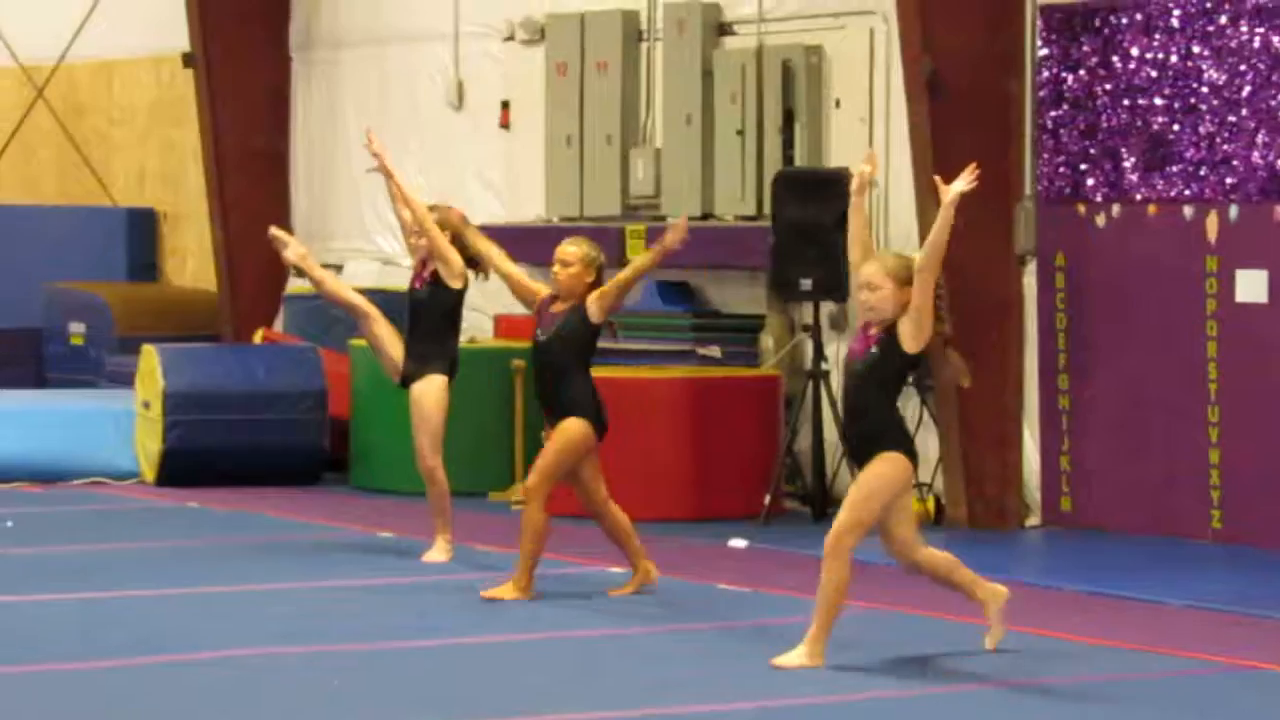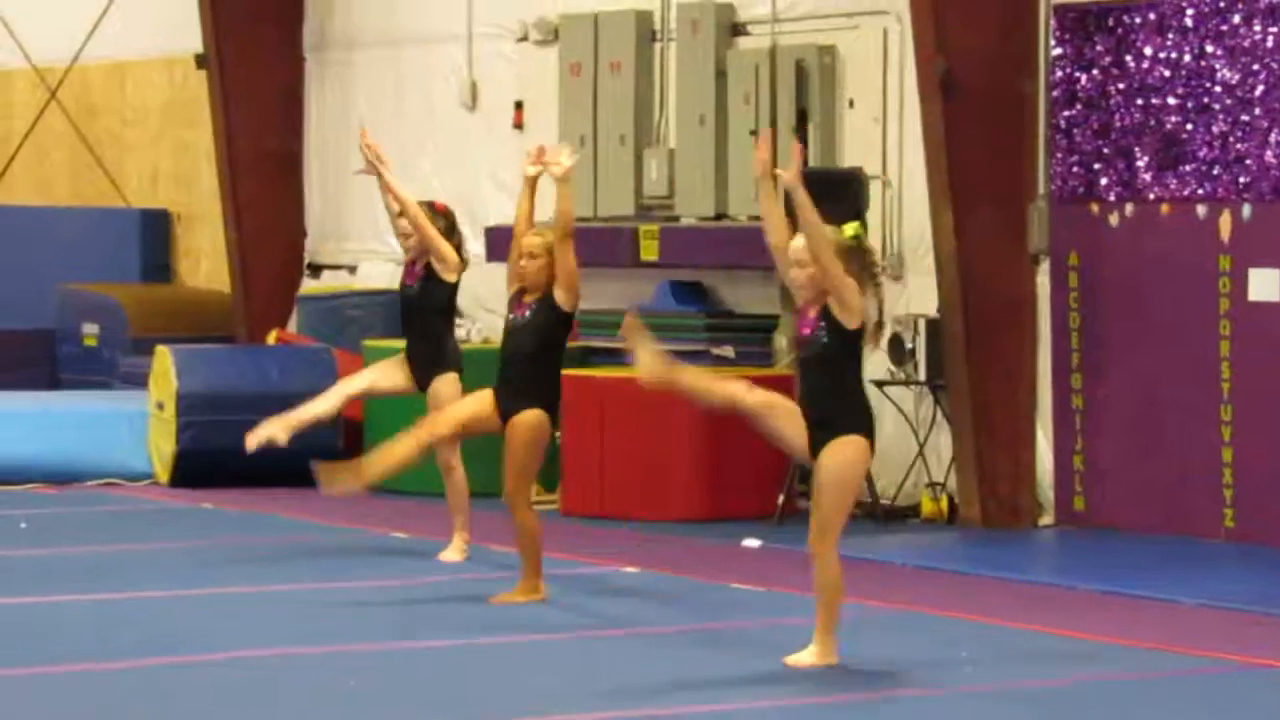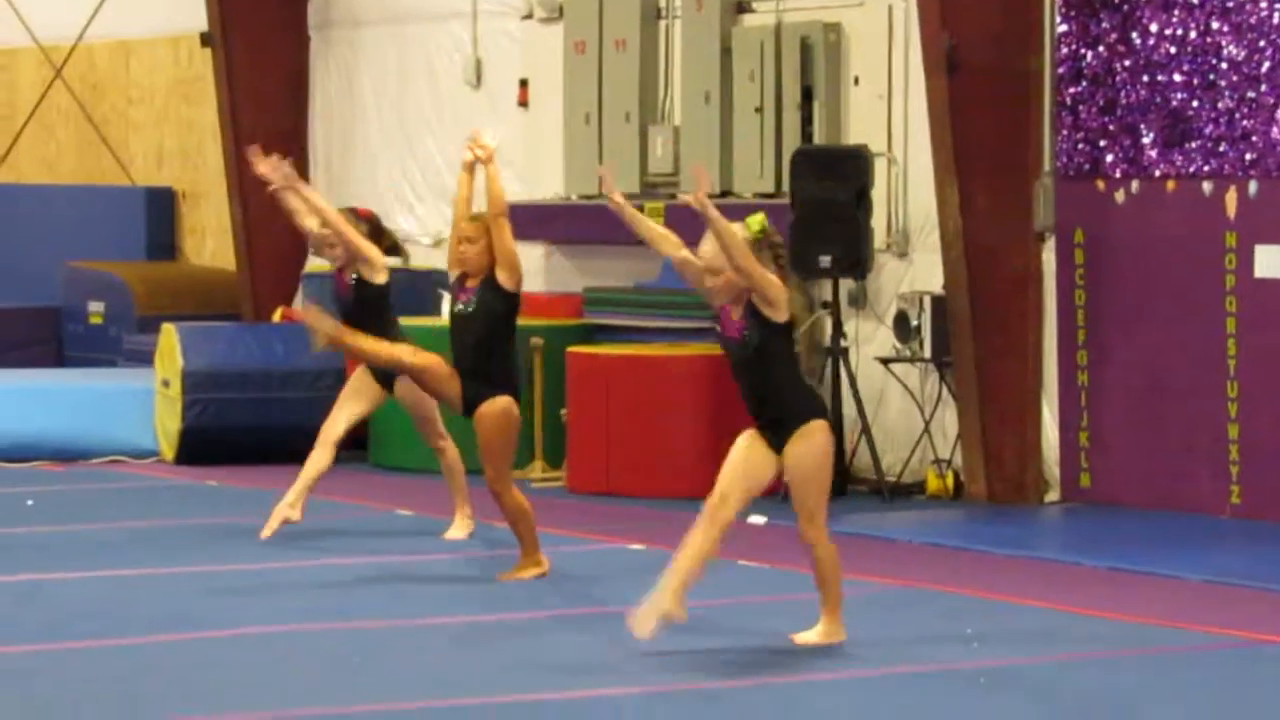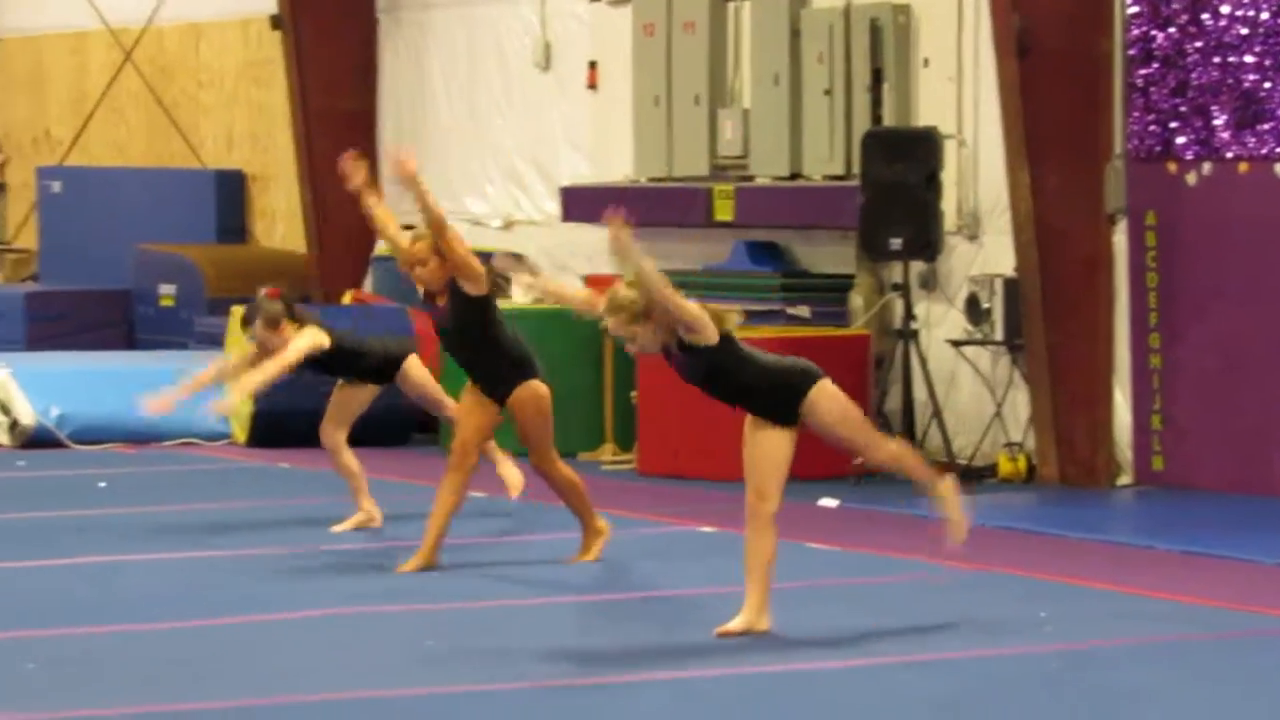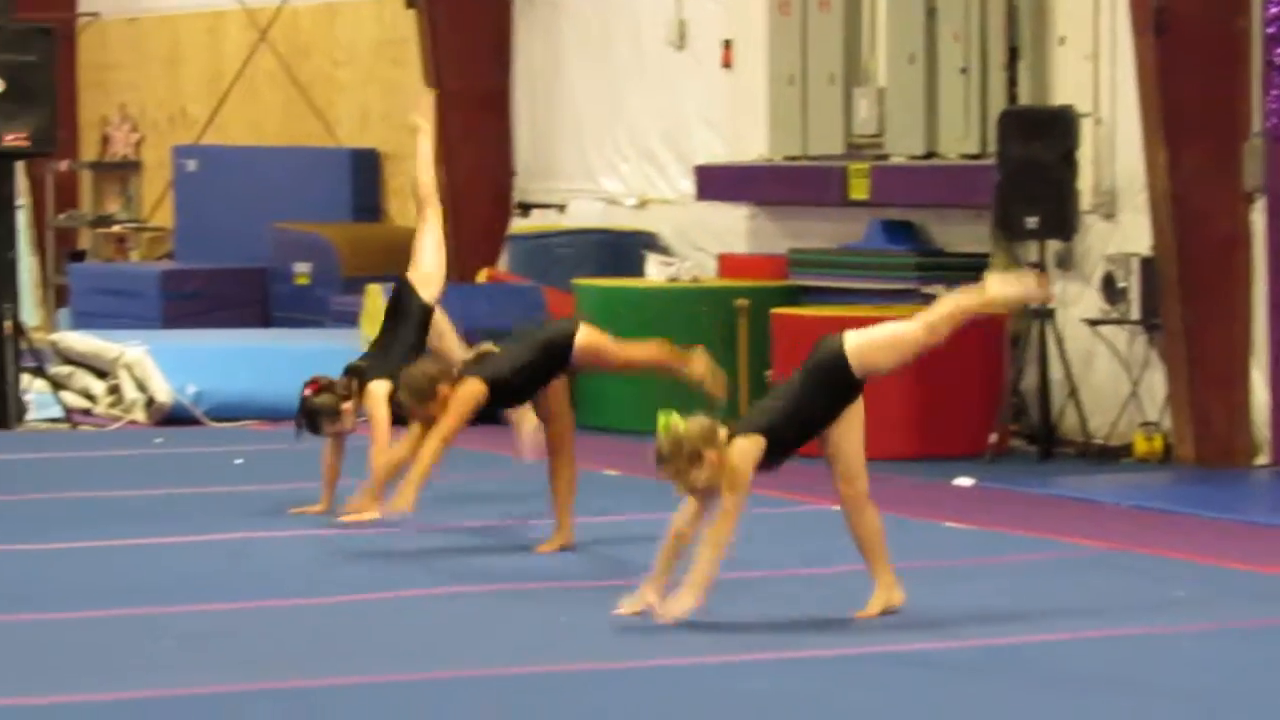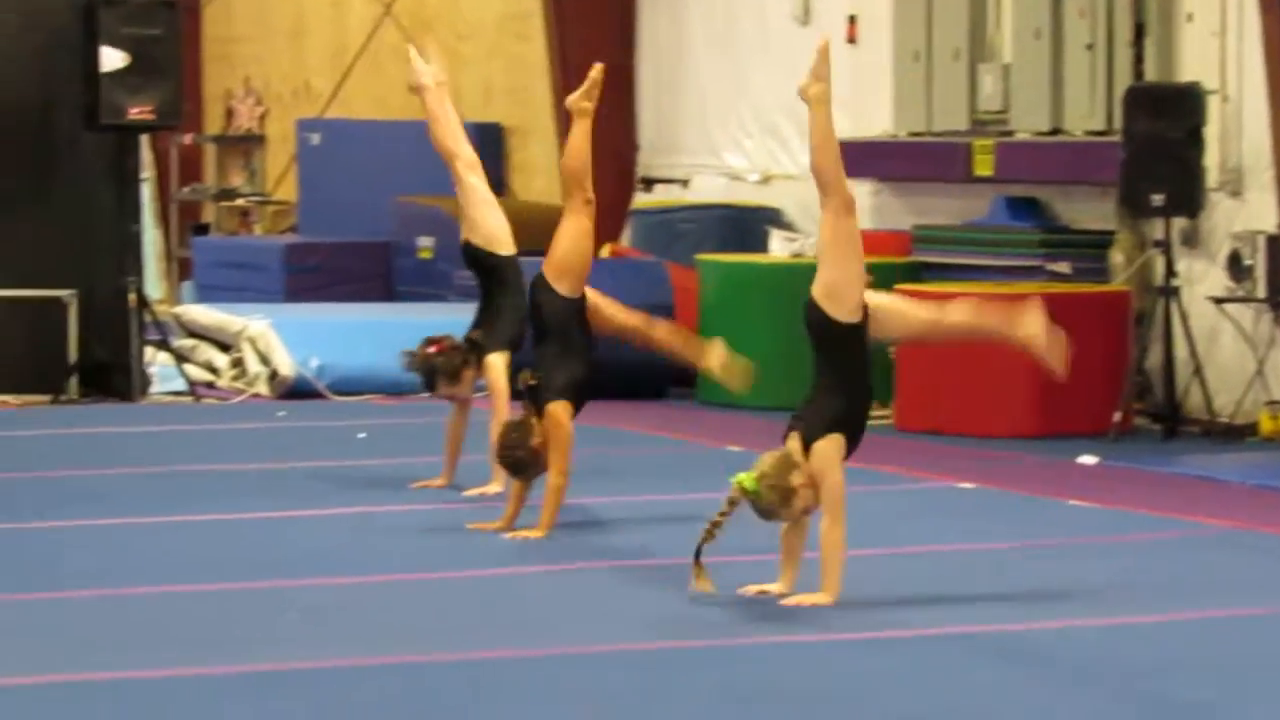
dt=0.3s
person 1, frame 1
left shoulder: (911, 331)
right shoulder: (869, 327)
left elbow: (927, 267)
right elbow: (859, 255)
left wrist: (948, 208)
right wrist: (858, 196)
left hip: (889, 454)
right hip: (866, 454)
left knee: (838, 543)
right knee: (908, 551)
left ankle: (813, 647)
right ankle: (989, 594)
person 1, frame 2
left shoulder: (845, 301)
right shoulder: (808, 304)
left elbow: (824, 249)
right elbow: (781, 241)
left wrist: (796, 190)
right wrist: (766, 185)
left hip: (846, 431)
right hip: (807, 427)
left knee: (822, 543)
right knee: (738, 394)
left ankle: (825, 646)
person 1, frame 3
left shoulder: (769, 297)
right shoulder: (724, 299)
left elbow: (741, 259)
right elbow: (672, 248)
left wrist: (709, 212)
right wrist: (620, 204)
left hip: (802, 422)
right hip: (763, 428)
left knee: (812, 529)
right knee: (719, 507)
left ankle: (832, 624)
right ankle: (669, 596)
person 1, frame 4
left shoulder: (694, 329)
right shoulder: (664, 336)
left elbow: (662, 294)
right elbow: (592, 300)
left wrist: (631, 253)
right wrist: (532, 279)
left hip: (802, 388)
right hip: (766, 408)
left knee: (874, 449)
right knee: (761, 508)
left ankle: (941, 488)
right ankle: (756, 611)
person 1, frame 5
left shoulder: (741, 451)
right shoulder: (720, 456)
left elbow: (723, 526)
right elbow: (683, 524)
left wrist: (690, 594)
right wrist: (652, 587)
left hip: (846, 363)
right hip: (836, 389)
left knee: (927, 327)
right knee: (853, 493)
left ankle: (1003, 289)
right ankle: (886, 587)
person 1, frame 6
left shoulder: (819, 449)
right shoulder: (797, 452)
left elbow: (831, 523)
right elbow: (812, 516)
left wrist: (820, 593)
right wrist: (786, 579)
left hip: (841, 320)
right hip: (839, 321)
person 2, frame 1
left shoulder: (593, 307)
right shoulder: (543, 303)
left elbow: (626, 277)
right elbow: (505, 266)
left wrist: (659, 251)
right wrist: (468, 230)
left hip: (579, 415)
right hip: (557, 417)
left knee: (534, 489)
right knee: (594, 501)
left ankle: (521, 583)
right ankle: (643, 568)
person 2, frame 2
left shoulder: (562, 300)
right shoulder: (517, 294)
left elbow: (564, 236)
right elbow: (519, 231)
left wrist: (563, 182)
right wrist: (528, 182)
left hip: (535, 406)
right hip: (500, 397)
left knee: (516, 496)
right knee: (431, 429)
left ankle: (532, 585)
right ankle: (359, 474)
person 2, frame 3
left shoulder: (505, 281)
right shoulder: (459, 279)
left elbow: (498, 216)
right elbow: (460, 215)
left wrist: (489, 164)
right wrist: (467, 168)
left hip: (496, 392)
right hip: (458, 382)
left knee: (499, 482)
right knee: (405, 358)
left ankle: (533, 559)
person 2, frame 4
left shoulder: (469, 282)
right shoulder: (429, 291)
left elbow: (443, 230)
right elbow: (395, 240)
left wrist: (418, 188)
right wrist: (364, 192)
left hip: (518, 379)
right hip: (483, 384)
left knee: (546, 467)
right knee: (458, 463)
left ankle: (594, 530)
right ankle: (427, 551)
person 2, frame 5
left shoulder: (469, 390)
right shoulder: (446, 395)
left elbow: (437, 442)
right elbow: (411, 444)
left wrist: (407, 491)
right wrist: (373, 492)
left hip: (567, 344)
right hip: (543, 365)
left knee: (631, 355)
right knee: (560, 448)
left ankle: (690, 363)
right ankle: (563, 531)
person 2, frame 6
left shoulder: (553, 411)
right shoulder: (537, 415)
left elbow: (557, 474)
right elbow: (542, 469)
left wrist: (544, 527)
right wrist: (508, 519)
left hip: (566, 300)
right hip: (563, 299)
left knee: (584, 210)
right knee: (641, 322)
person 3, frame 1
left shoulder: (454, 267)
right shoulder: (423, 266)
left elbow: (423, 218)
right elbow: (404, 216)
left wrist: (391, 172)
right wrist: (386, 175)
left hip: (433, 369)
right hip: (406, 361)
left knee: (427, 460)
right knee: (363, 309)
left ankle: (443, 539)
person 3, frame 2
left shoulder: (447, 262)
right shoulder: (414, 262)
left elbow: (418, 216)
right elbow: (397, 215)
left wrist: (384, 172)
right wrist: (380, 171)
left hip: (440, 367)
right hip: (411, 363)
left knee: (447, 457)
right knee: (348, 388)
left ankle: (460, 539)
person 3, frame 3
left shoulder: (370, 263)
right shoulder: (342, 266)
left elbow: (342, 226)
right elbow: (309, 224)
left wrist: (298, 187)
right wrist: (282, 188)
right hip: (372, 367)
left knee: (437, 439)
right knee: (330, 432)
left ankle: (463, 515)
right ankle: (291, 503)
person 3, frame 4
left shoulder: (308, 338)
right shoulder: (270, 345)
left elbow: (275, 370)
right elbow: (225, 367)
left wrist: (237, 393)
left hip: (393, 361)
right hip: (363, 376)
left knee: (446, 411)
right knee: (332, 439)
left ankle: (501, 462)
right ankle: (368, 511)
person 3, frame 5
left shoulder: (374, 389)
right shoulder: (343, 393)
left elbow: (380, 452)
right elbow: (333, 451)
right wrist: (326, 503)
left hip: (417, 299)
right hip: (414, 304)
person 3, frame 6
left shoulder: (490, 360)
left elbow: (500, 420)
left wrist: (499, 480)
right wrist: (446, 475)
left hip: (494, 260)
right hip: (488, 259)
